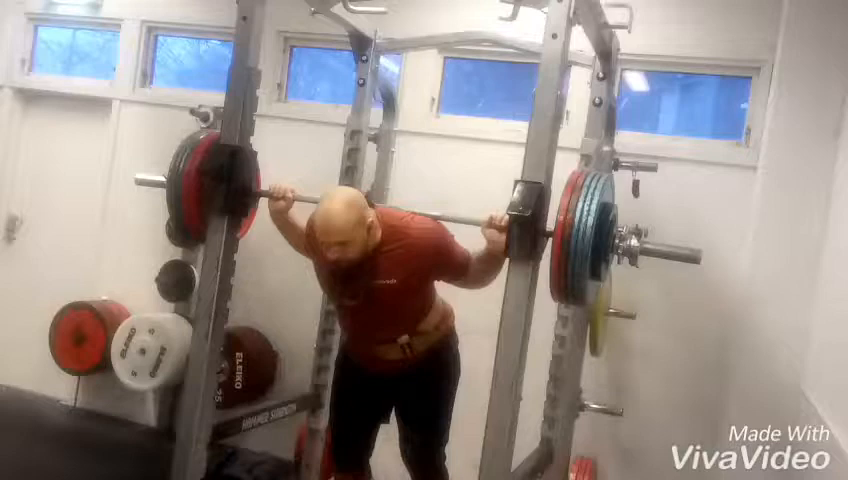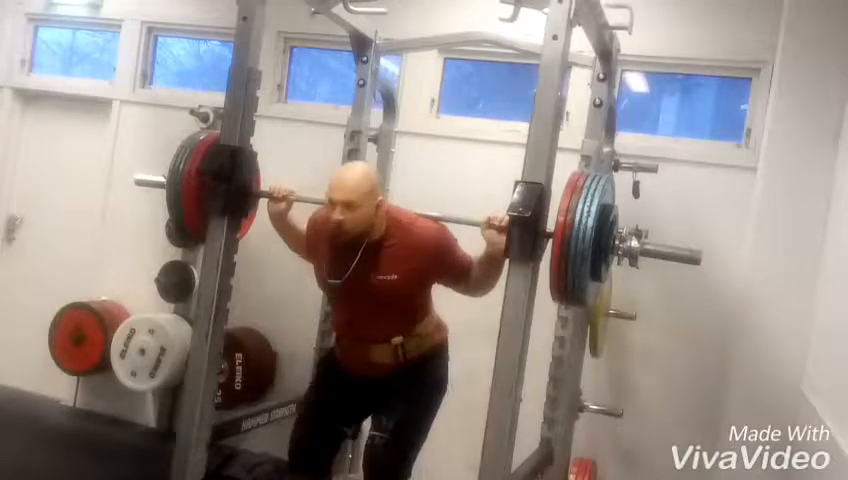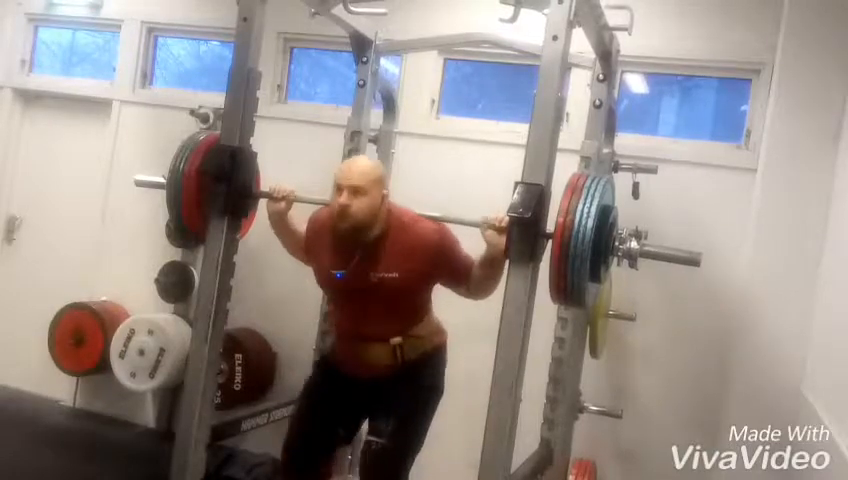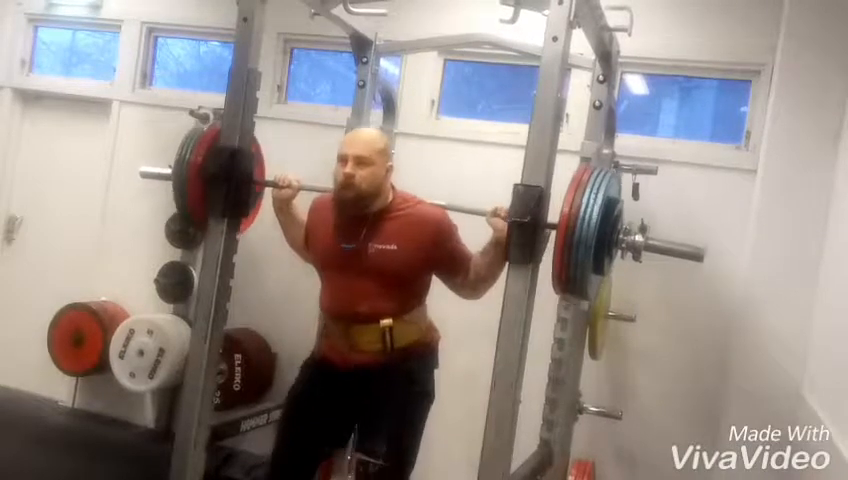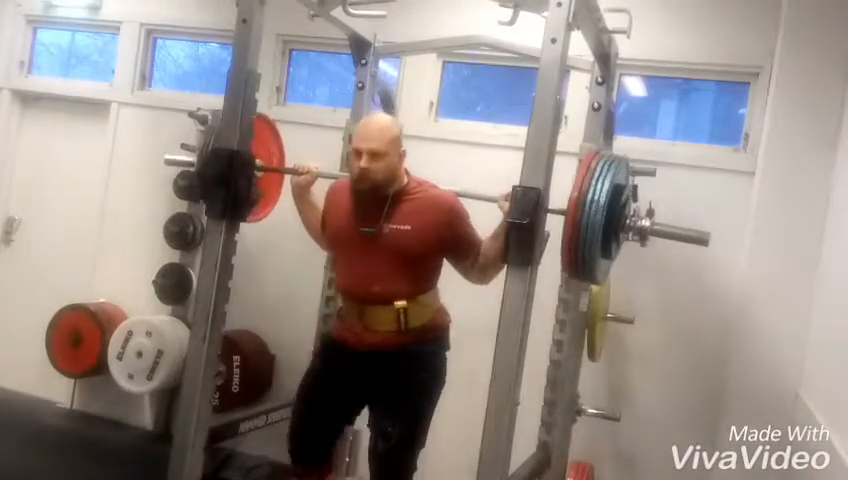
dt=0.7s
person 1, frame 1
left shoulder: (421, 238)
right shoulder: (323, 231)
left elbow: (471, 275)
left wrist: (496, 251)
right wrist: (281, 216)
left hip: (425, 360)
right hip: (359, 357)
right knee: (346, 455)
person 1, frame 2
left shoulder: (424, 239)
right shoulder: (323, 226)
left elbow: (473, 283)
left wrist: (495, 253)
right wrist: (279, 218)
left hip: (413, 370)
right hip: (347, 362)
person 1, frame 3
left shoulder: (424, 238)
right shoulder: (323, 225)
left elbow: (475, 286)
left wrist: (495, 255)
right wrist: (279, 219)
left hip: (409, 371)
right hip: (343, 362)
person 1, frame 4
left shoulder: (427, 222)
right shoulder: (323, 209)
left elbow: (470, 284)
left wrist: (500, 242)
right wrist: (283, 206)
left hip: (399, 368)
right hip: (331, 359)
person 1, frame 5
left shoulder: (439, 207)
right shoulder: (340, 194)
left elbow: (479, 270)
left wrist: (510, 228)
right wrist: (301, 193)
left hip: (411, 353)
right hip: (346, 342)
right knee: (307, 442)
